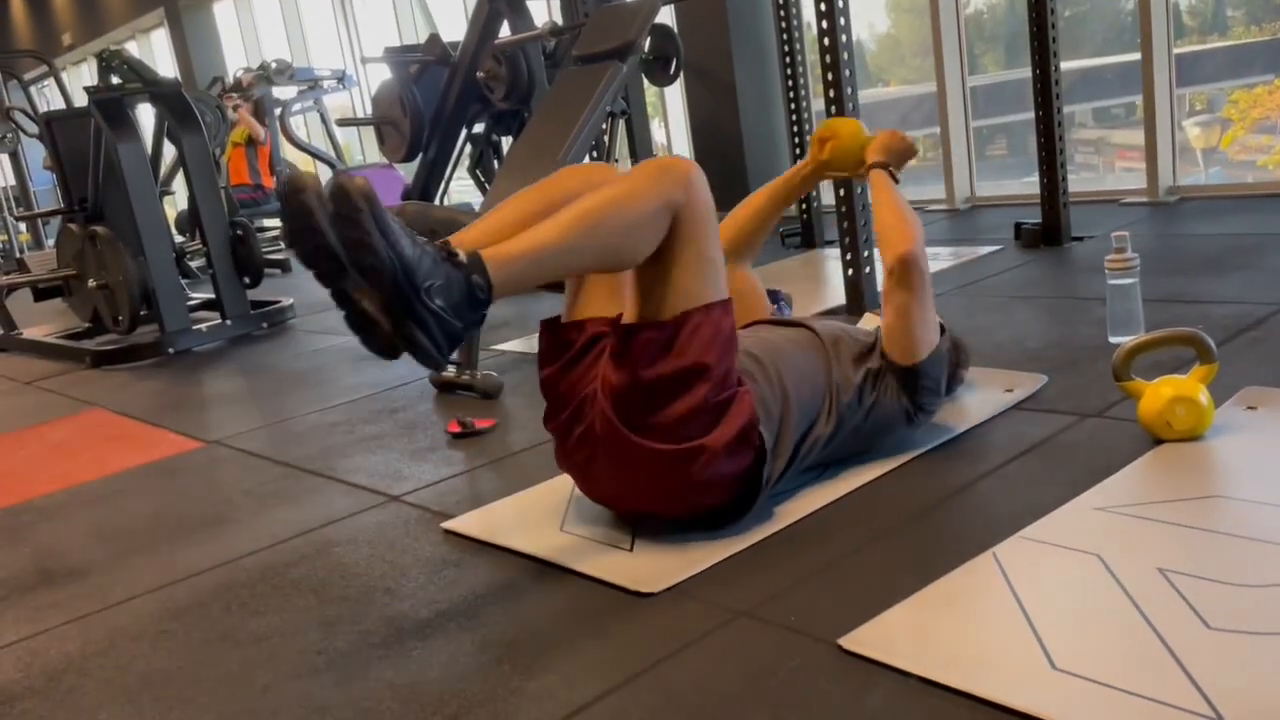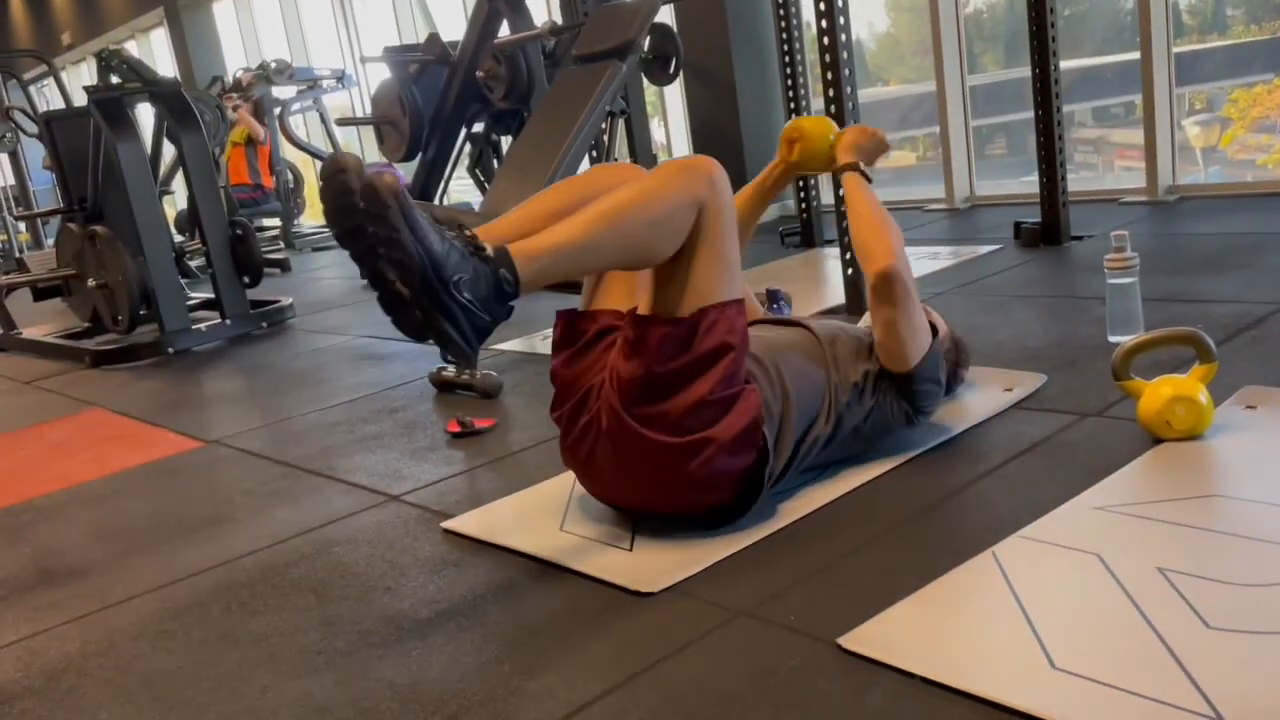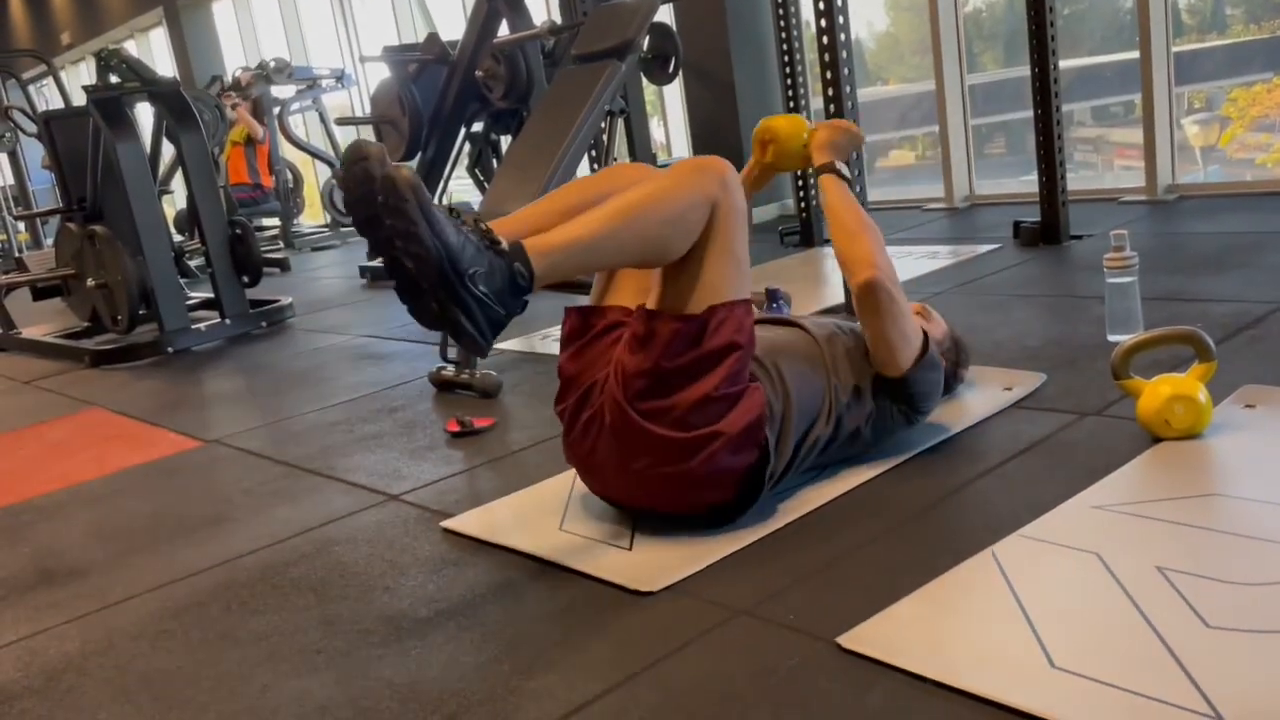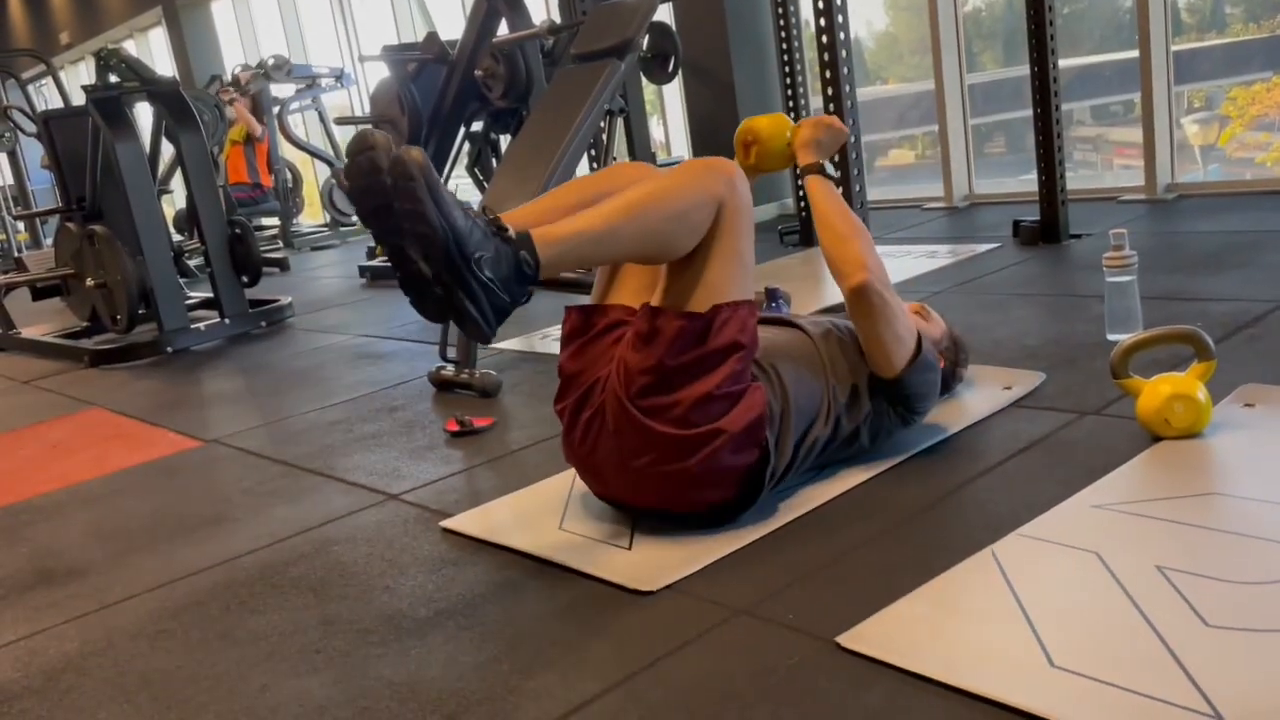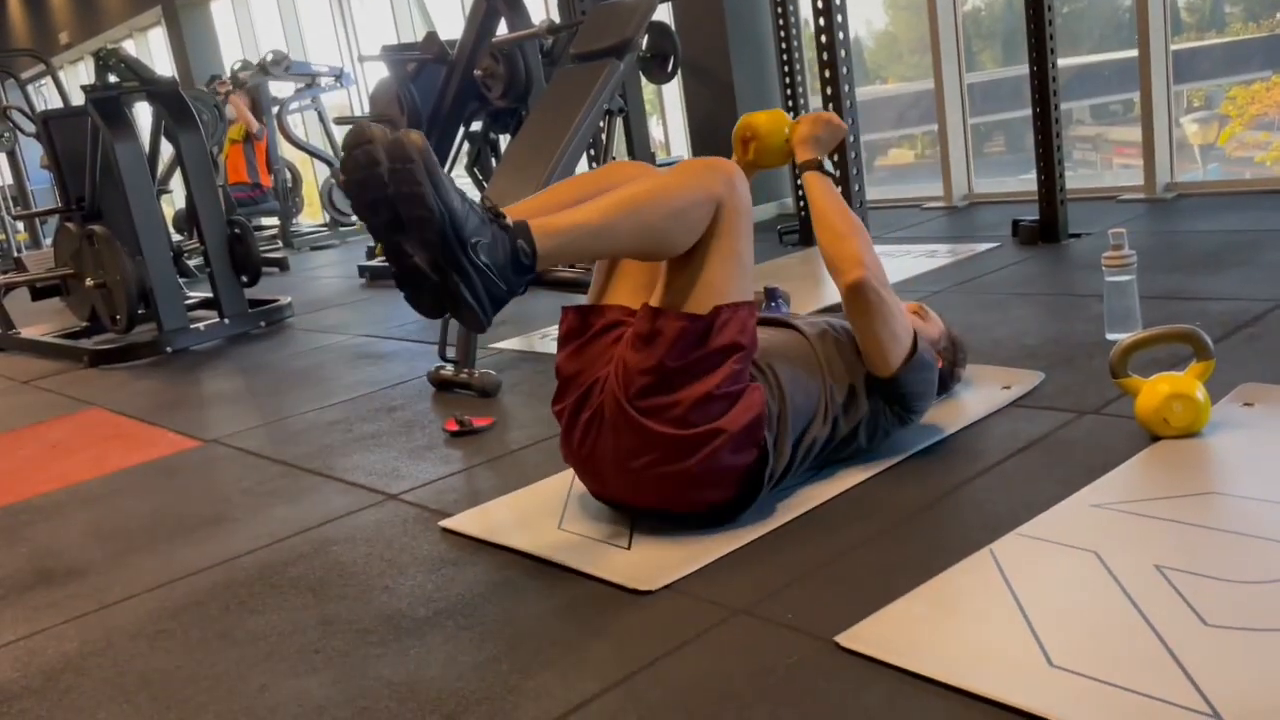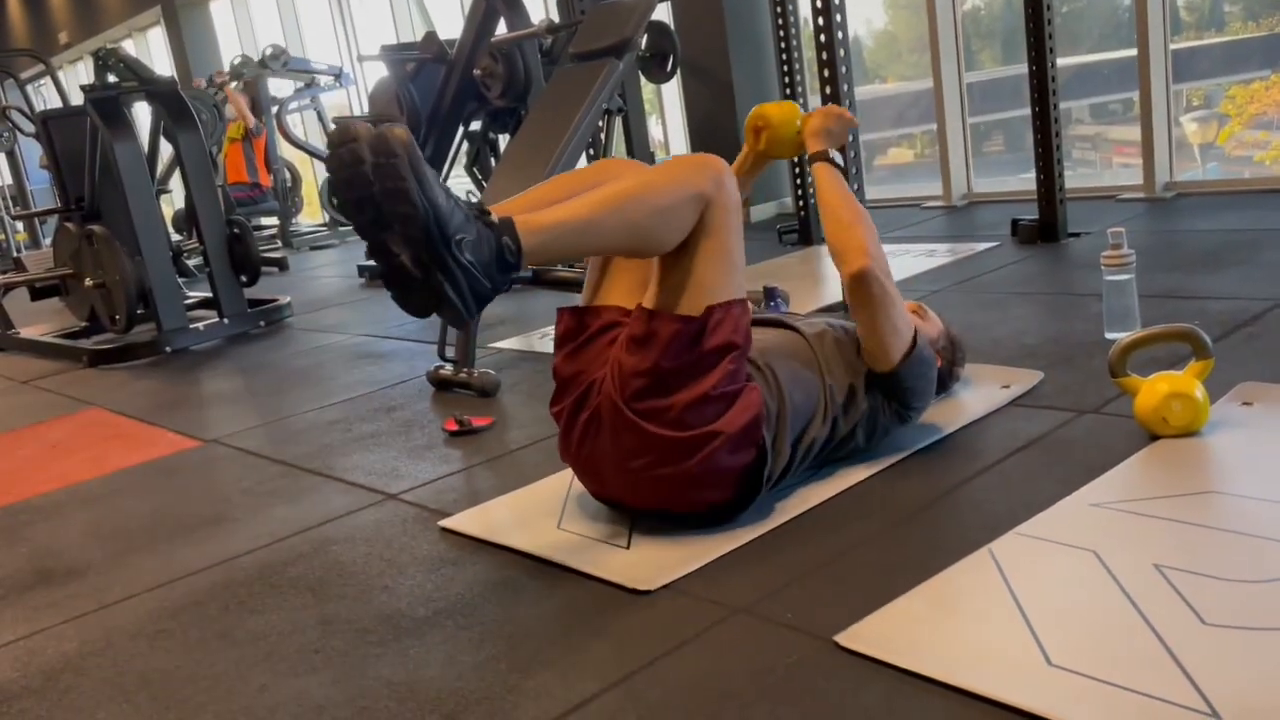
dt=0.1s
person 1, frame 1
left shoulder: (908, 383)
right shoulder: (799, 337)
left elbow: (908, 263)
right elbow: (726, 246)
left wrist: (879, 171)
right wrist: (813, 169)
left hip: (692, 447)
right hip: (601, 428)
left knee: (674, 179)
right knee: (597, 181)
left ankle: (455, 296)
right ankle: (435, 283)
person 1, frame 2
left shoulder: (908, 381)
right shoulder: (799, 337)
left elbow: (890, 274)
right elbow: (711, 251)
left wrist: (853, 172)
right wrist: (784, 169)
left hip: (694, 448)
right hip: (601, 426)
left knee: (697, 178)
right knee: (625, 181)
left ankle: (482, 287)
right ankle: (463, 267)
person 1, frame 3
left shoulder: (908, 382)
right shoulder: (801, 335)
left elbow: (873, 280)
right elbow: (712, 258)
left wrist: (829, 169)
right wrist: (762, 169)
left hip: (695, 442)
right hip: (607, 420)
left knee: (704, 178)
right knee: (637, 181)
left ankle: (497, 281)
right ankle: (477, 259)
person 1, frame 4
left shoulder: (906, 382)
right shoulder: (796, 337)
left elbow: (864, 283)
right elbow: (716, 254)
left wrist: (811, 167)
right wrist: (753, 168)
left hip: (691, 444)
right hip: (604, 426)
left knee: (713, 183)
right knee: (641, 180)
left ankle: (500, 266)
right ankle: (481, 255)
person 1, frame 5
left shoulder: (903, 382)
right shoulder: (792, 336)
left elbow: (861, 280)
right elbow: (712, 258)
left wrist: (809, 162)
right wrist: (750, 164)
left hip: (690, 443)
right hip: (604, 421)
left knee: (712, 184)
right knee: (638, 180)
left ankle: (499, 256)
right ankle: (469, 249)
person 1, frame 6
left shoulder: (900, 381)
right shoulder: (793, 338)
left elbow: (864, 272)
right elbow: (713, 257)
left wrist: (820, 156)
right wrist: (754, 157)
left hip: (692, 443)
right hip: (601, 427)
left knee: (701, 178)
right knee: (628, 173)
left ankle: (483, 257)
right ankle: (461, 248)
